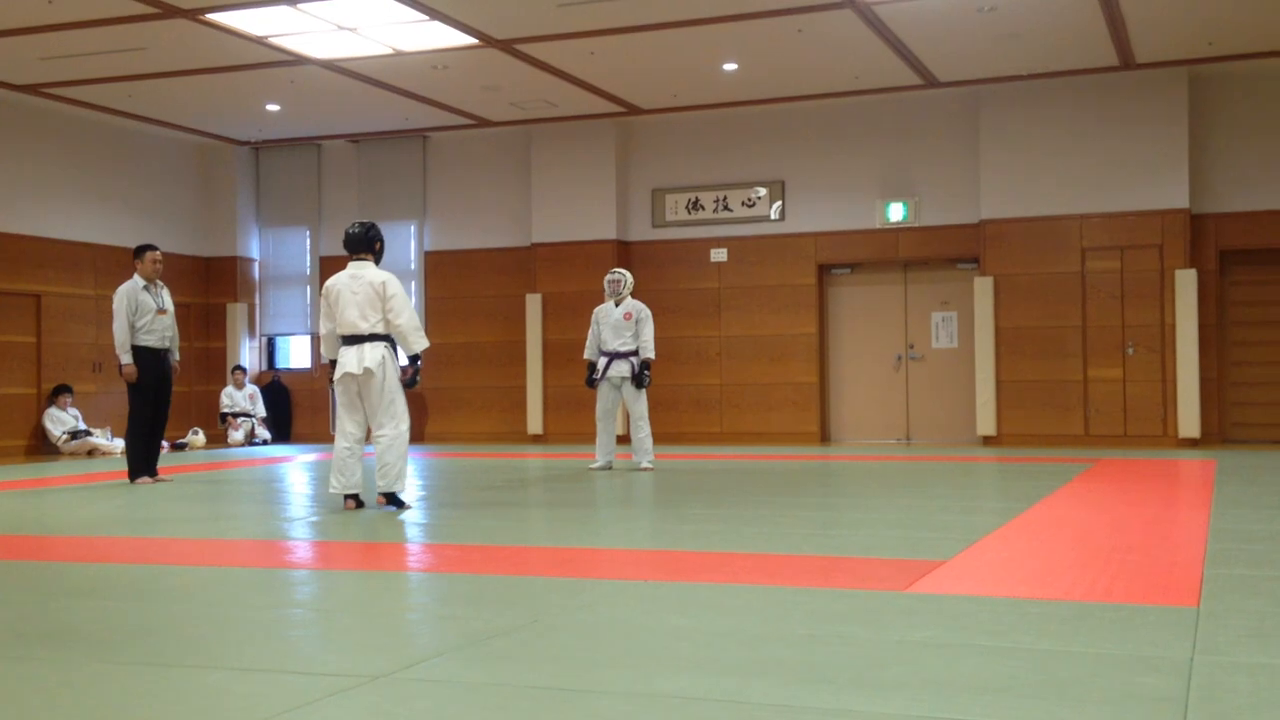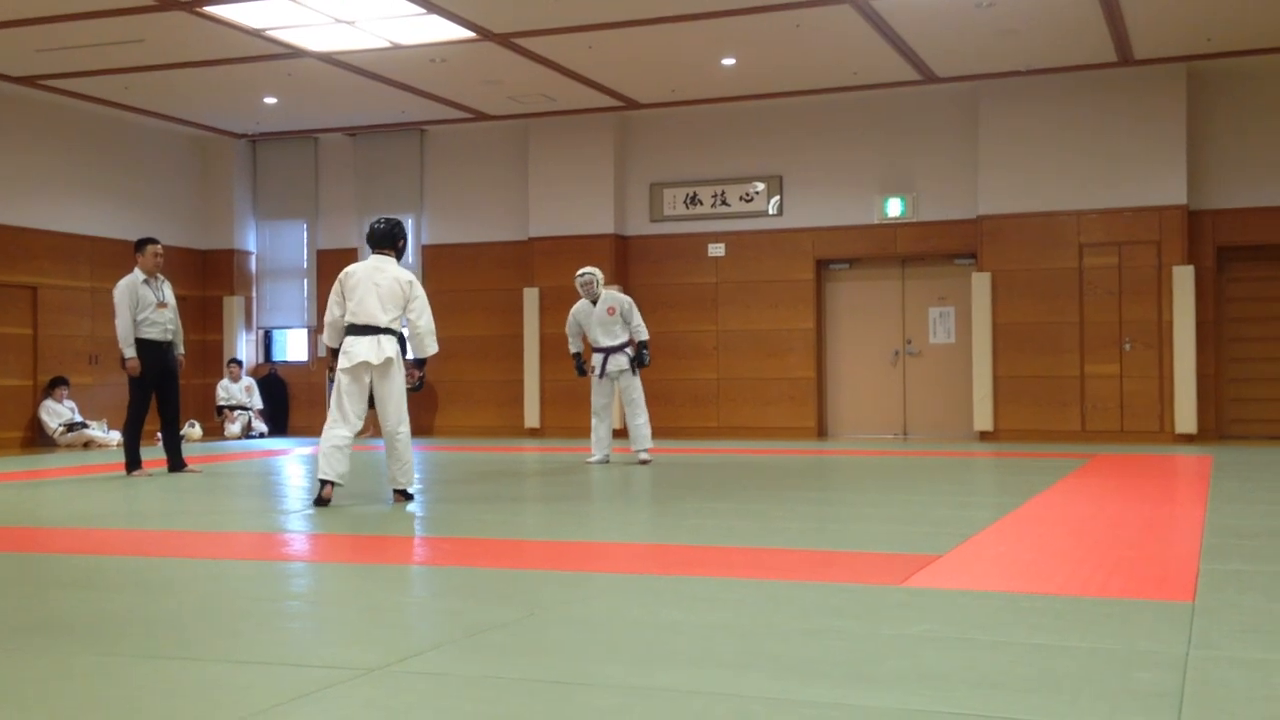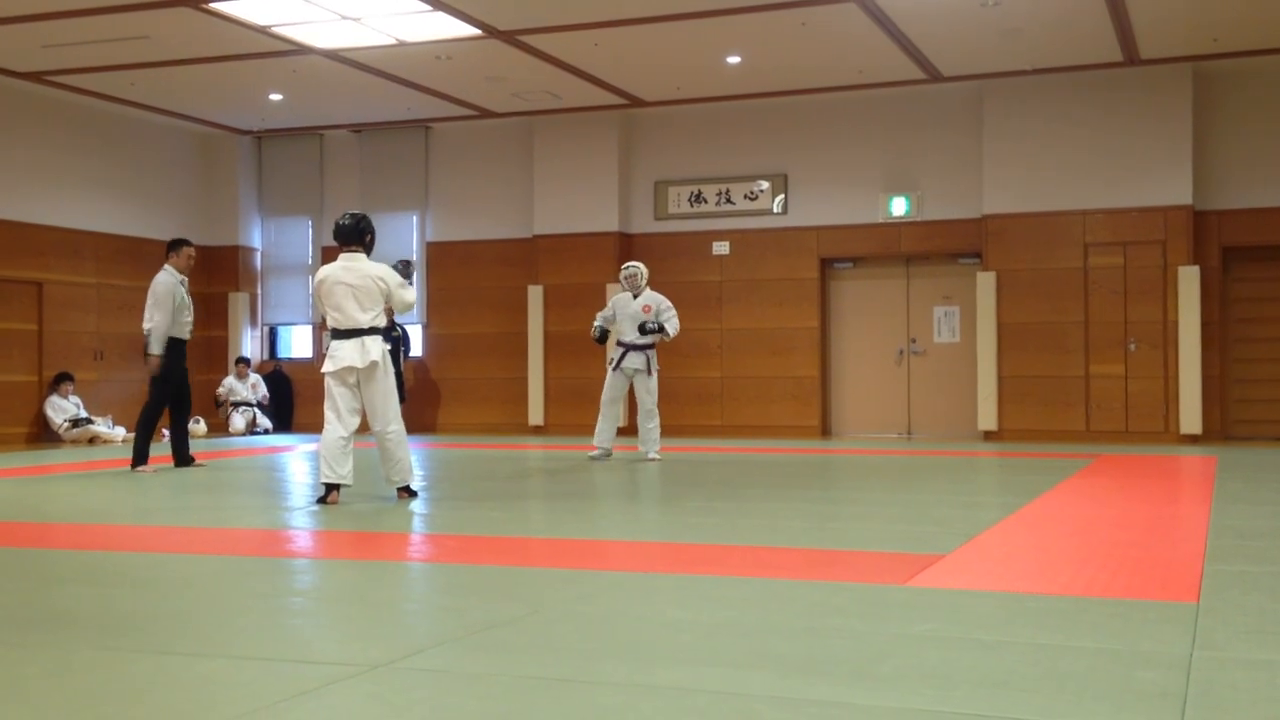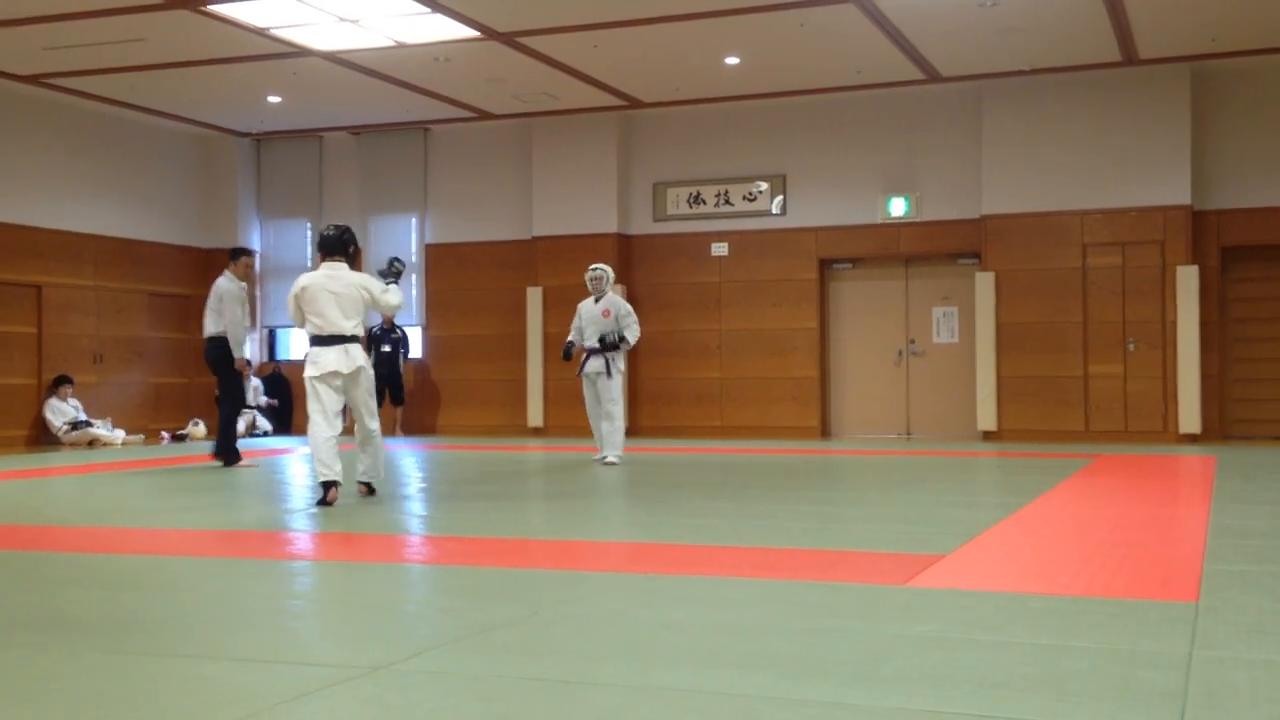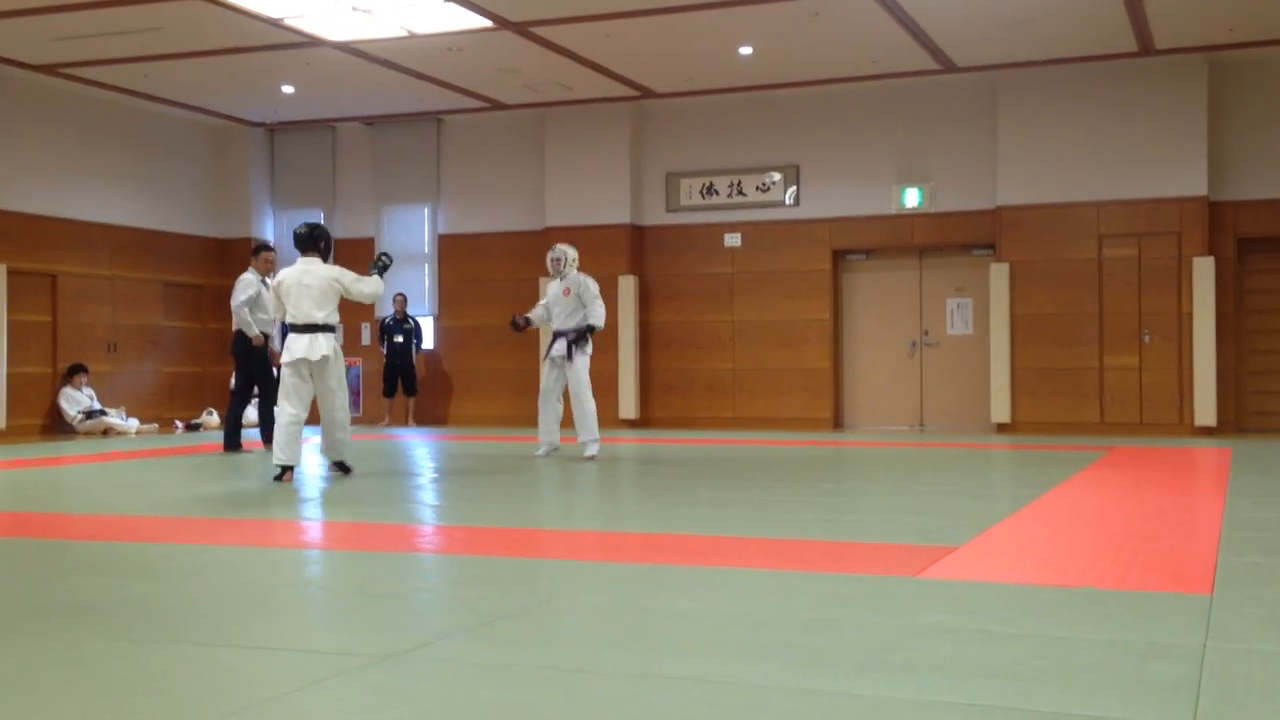
dt=1s
person 1, frame 1
left shoulder: (332, 284)
right shoulder: (384, 279)
left elbow: (327, 330)
right elbow: (404, 323)
left wrist: (333, 364)
right wrist: (413, 360)
left hip: (347, 357)
right hip: (377, 356)
left knee: (348, 429)
right knee: (391, 425)
left ankle: (350, 494)
right ankle: (387, 490)
person 1, frame 2
left shoulder: (349, 272)
right shoulder: (406, 278)
left elbow: (333, 317)
right elbow: (421, 324)
left wrist: (334, 353)
right wrist: (419, 363)
left hip: (353, 348)
right hip: (387, 350)
left knee: (341, 420)
right knee: (396, 423)
left ankle: (327, 483)
right ankle: (400, 488)
person 1, frame 3
left shoulder: (323, 275)
right shoulder: (381, 272)
right elbow: (406, 302)
right wrist: (406, 278)
left hip: (340, 350)
right hip: (372, 349)
left knee: (337, 421)
right knee: (387, 421)
left ankle: (332, 487)
right ankle: (402, 484)
person 1, frame 4
left shoulder: (304, 282)
right shoulder: (362, 281)
left elbow: (297, 319)
right elbow: (392, 304)
right wrist: (392, 280)
left hip: (320, 356)
right hip: (352, 355)
left knee: (323, 424)
right knee: (368, 421)
left ankle: (329, 484)
right ankle: (366, 479)
person 1, frame 5
left shoulder: (283, 276)
right shoulder: (334, 274)
left elbow: (278, 313)
right elbow: (371, 292)
right wrist: (377, 272)
left hip: (295, 343)
right hip: (325, 344)
left knee: (290, 408)
right knee: (334, 408)
left ankle: (286, 466)
right ankle: (336, 458)
person 2, frame 1
left shoulder: (163, 291)
right shoulder: (127, 291)
right elbow: (122, 328)
left wrist: (174, 356)
right wrist: (126, 361)
left hip: (161, 358)
right hip: (141, 358)
left knee: (160, 417)
right knee: (140, 417)
left ankle: (151, 469)
right ankle: (137, 472)
person 2, frame 2
left shoulder: (165, 285)
right shoulder: (128, 285)
left elbow: (175, 319)
right elbow: (124, 323)
left wrist: (179, 350)
right wrist: (130, 356)
left hip: (165, 351)
right hip: (144, 351)
left knee: (171, 409)
right knee: (138, 409)
left ankle: (176, 462)
right ankle: (133, 465)
person 2, frame 3
left shoulder: (177, 282)
right shoulder: (166, 282)
right elbow: (161, 320)
right wrist: (155, 353)
left hip: (175, 349)
right hip: (164, 351)
left knee: (182, 404)
right knee: (156, 404)
left ankle: (182, 457)
right ankle: (139, 460)
person 2, frame 4
left shoulder: (226, 284)
right shoulder: (231, 288)
right elbow: (234, 323)
left wrist: (236, 354)
right wrist: (239, 356)
left hip: (217, 346)
right hip: (224, 348)
left knee: (231, 401)
right knee: (232, 402)
left ankle: (223, 450)
right ankle: (230, 456)
person 2, frame 5
left shoulder: (264, 283)
right shoulder: (248, 280)
right elbow: (238, 307)
left wrist: (273, 345)
right wrist: (253, 333)
left hip: (256, 343)
right hip: (250, 342)
left knee: (242, 393)
right knee: (268, 390)
left ankle: (231, 442)
right ankle: (269, 439)
person 3, frame 1
left shoulder: (639, 309)
right shoulder: (600, 311)
left elbow: (646, 341)
right elbow: (593, 342)
left wrist: (645, 368)
right wrist: (590, 369)
left hip: (630, 366)
right hip: (606, 367)
left knee: (638, 413)
right knee: (604, 414)
left ankle: (645, 459)
right ankle: (604, 459)
person 3, frame 2
left shoulder: (620, 300)
right shoulder: (578, 310)
left elbow: (637, 324)
right elbow: (574, 336)
left wrist: (643, 349)
right wrist: (577, 358)
left hip: (624, 358)
right hip: (600, 361)
left knee: (635, 403)
right knee: (600, 408)
left ankle: (642, 449)
right ankle: (601, 452)
person 3, frame 3
left shoulder: (658, 301)
right shoulder: (617, 301)
left elbow: (673, 326)
right elbow: (602, 319)
left wrist: (656, 327)
right wrist: (599, 331)
left hip: (644, 357)
right hip: (621, 356)
left knee: (647, 405)
right knee: (609, 401)
left ankle: (651, 449)
right ankle: (603, 446)
person 3, frame 4
left shoulder: (619, 304)
right shoulder: (583, 306)
left elbow: (633, 330)
right elbow: (577, 332)
left wrist: (617, 339)
right wrist: (570, 346)
left hip: (610, 361)
right hip: (589, 362)
left knee: (611, 407)
right knee: (594, 409)
left ankle: (612, 453)
right ankle: (604, 449)
person 3, frame 5
left shoulder: (582, 281)
right shoulder: (552, 287)
left elbow: (596, 308)
right elbow: (545, 310)
left wrist: (587, 331)
right wrist: (525, 320)
left hip: (576, 344)
right hip: (557, 344)
left knee: (580, 391)
right knee: (548, 393)
left ankle: (590, 441)
right ankle: (549, 441)
